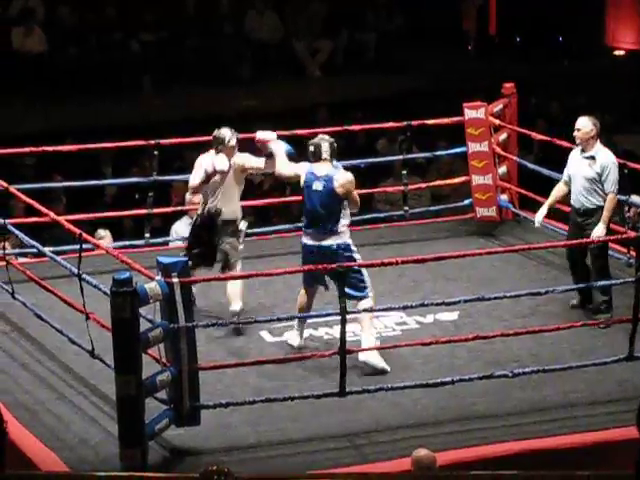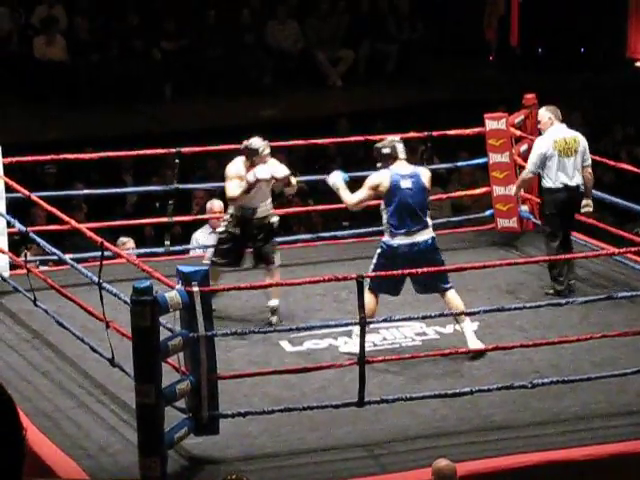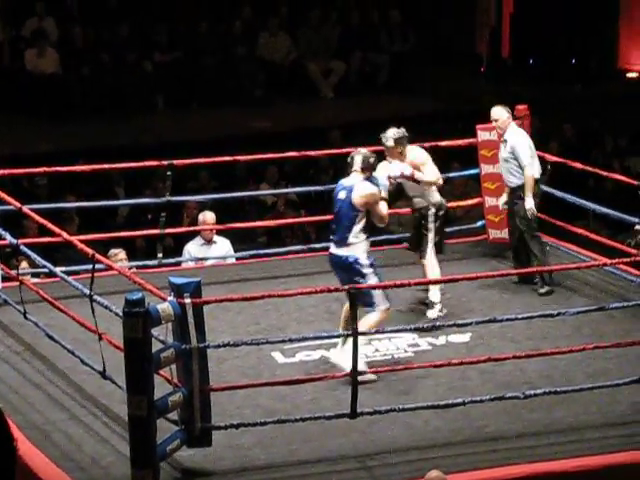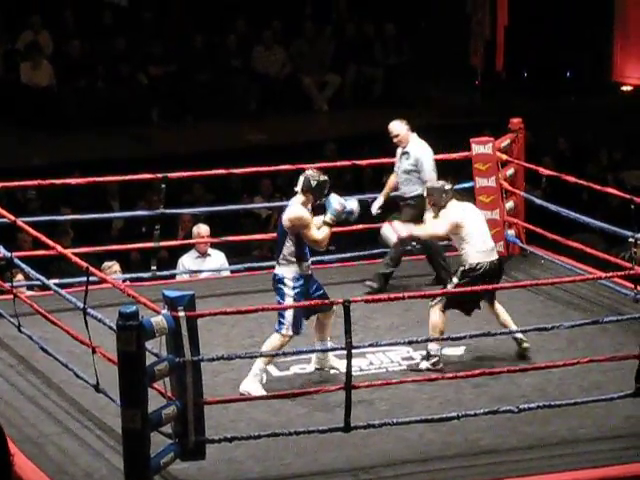
dt=1s
person 1, frame 1
left shoulder: (304, 171)
right shoulder: (345, 177)
left elbow: (280, 169)
right elbow: (355, 207)
left wrist: (276, 145)
left hip: (311, 245)
right hip: (338, 246)
left knee: (309, 289)
right knee: (364, 295)
left ankle: (296, 334)
right ankle: (368, 346)
person 1, frame 2
left shoulder: (380, 178)
right shoulder: (424, 174)
left elbow: (351, 201)
left wrist: (338, 184)
left hip: (394, 246)
right hip: (425, 243)
left knee: (372, 290)
right knee: (446, 289)
left ankle: (358, 341)
right ankle: (471, 340)
person 1, frame 3
left shoulder: (340, 185)
right shoulder: (369, 190)
right elbow: (381, 220)
right wrist: (382, 194)
left hip: (336, 254)
right hip: (354, 257)
left knee: (355, 300)
right knee: (380, 308)
left ankle: (345, 345)
right ankle: (349, 353)
person 1, frame 4
left shoulder: (299, 207)
right shoulder: (298, 213)
left elbow: (313, 227)
right elbow: (320, 242)
left wrist: (339, 212)
right wrist: (331, 216)
left hip: (301, 273)
right hip: (289, 277)
left knee: (326, 310)
right knee: (286, 332)
left ankle: (323, 357)
right ankle: (252, 380)
person 2, frame 1
left shoulder: (241, 159)
right shoulder: (203, 160)
left elbow: (266, 167)
right elbow: (193, 189)
right wrist: (209, 174)
left hip: (230, 222)
right hip: (206, 218)
left knee: (231, 267)
right knee: (187, 263)
left ankle: (235, 313)
person 2, frame 2
left shoulder: (272, 165)
right shoulder: (235, 168)
left elbow: (291, 190)
right elbow: (232, 198)
left wrist: (286, 178)
right wrist: (252, 181)
left hip: (263, 219)
right hip: (238, 218)
left knee: (271, 264)
right knee: (215, 261)
left ankle: (273, 308)
person 2, frame 3
left shoulder: (417, 156)
right shoulder: (395, 157)
left elbow: (437, 180)
right elbow: (392, 181)
left wrist: (413, 174)
right wrist: (385, 174)
left hip: (431, 208)
right hip: (420, 208)
left knee: (427, 253)
right knee: (419, 249)
left ankle: (436, 304)
right ankle: (430, 285)
person 2, frame 4
left shoulder: (450, 212)
right shoulder: (468, 208)
left elbow: (439, 231)
left wrist: (403, 231)
left hip: (476, 267)
right hip: (494, 263)
left knee: (437, 306)
right knee: (490, 302)
left ankle: (433, 357)
right ankle: (519, 338)
person 3, frame 1
left shoulder: (606, 159)
right shoulder: (574, 154)
left elbow: (611, 195)
right elbow: (564, 184)
left wrist: (602, 225)
right wrist: (546, 206)
left hip: (595, 216)
right hip: (576, 214)
left knee: (598, 263)
right knee: (574, 259)
left ankle: (604, 309)
right ankle: (585, 297)
person 3, frame 2
left shoulder: (543, 141)
right shoulder: (578, 138)
left elbow: (529, 174)
right elbow: (588, 172)
left wrist: (517, 187)
right wrist: (588, 197)
left hip: (553, 195)
right hip: (574, 193)
left knee: (554, 241)
right knee: (565, 237)
left ankle: (560, 285)
right ankle: (568, 277)
person 3, frame 3
left shoulder: (517, 137)
right shoulder: (506, 138)
left elbow: (529, 170)
left wrist: (529, 199)
right wrist: (506, 193)
left hip: (524, 192)
right hip: (515, 191)
left knee: (529, 234)
right knee: (515, 235)
left ankle: (545, 279)
right ankle: (526, 275)
person 3, frame 4
left shoulder: (420, 150)
right shoulder: (401, 150)
left elbow: (431, 182)
right elbow: (395, 176)
right wrist: (381, 197)
left hip: (416, 202)
right hip: (408, 201)
left knee: (399, 240)
right knee: (427, 240)
left ankle: (381, 280)
right ankle: (444, 276)
